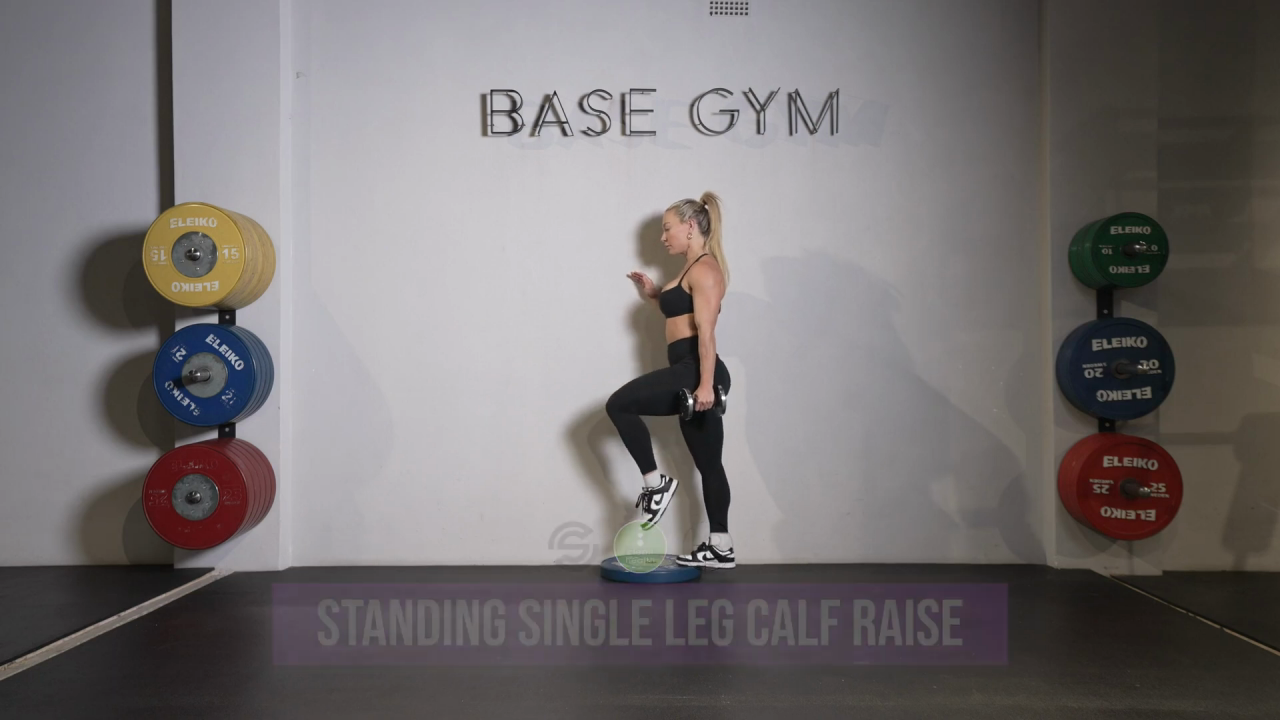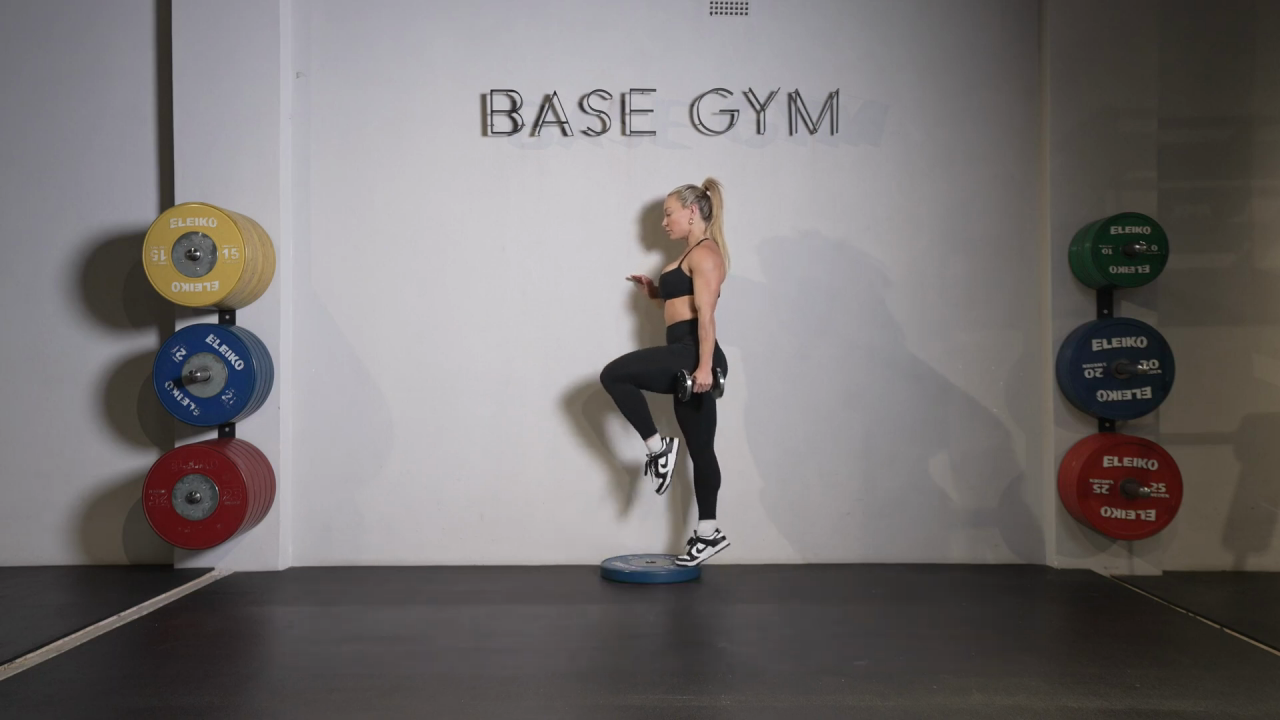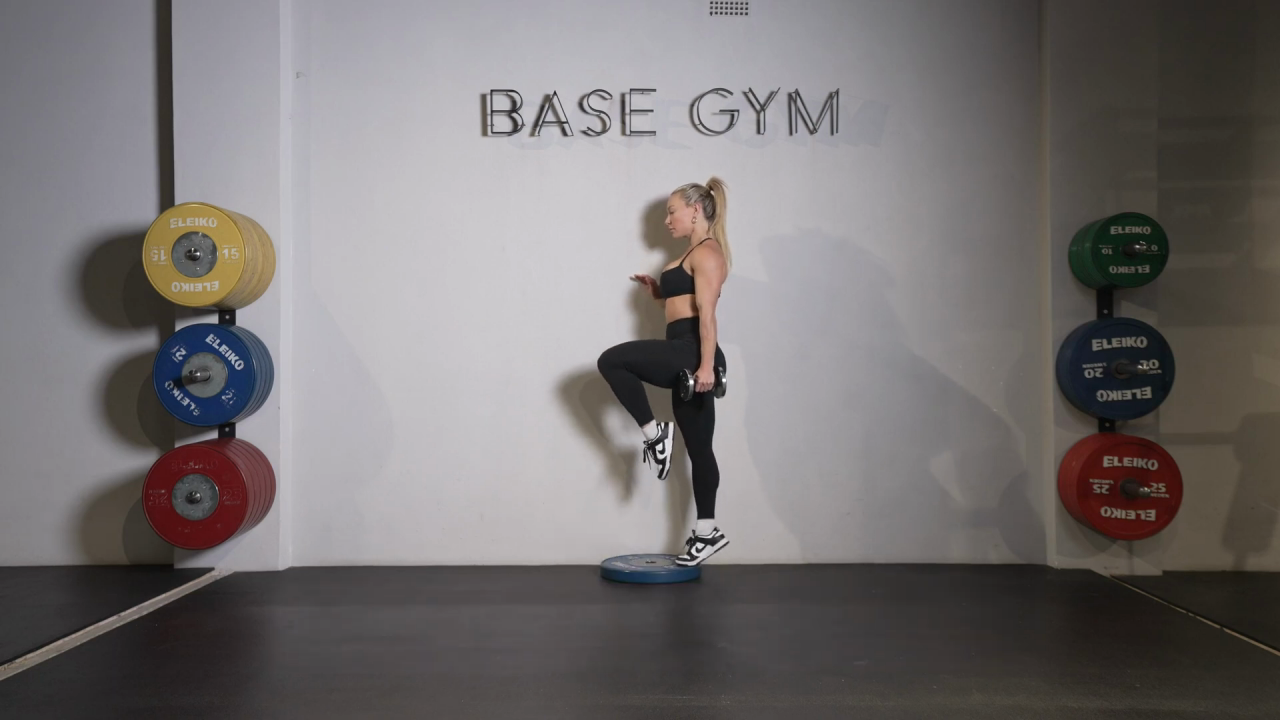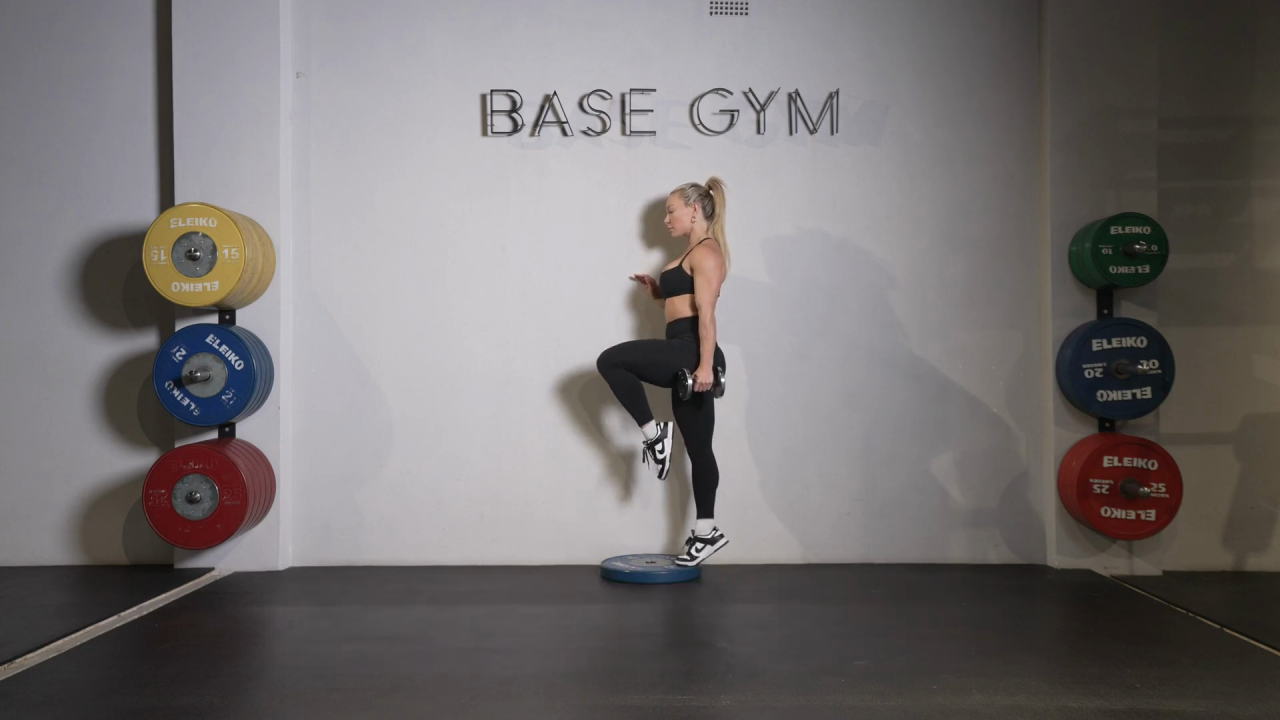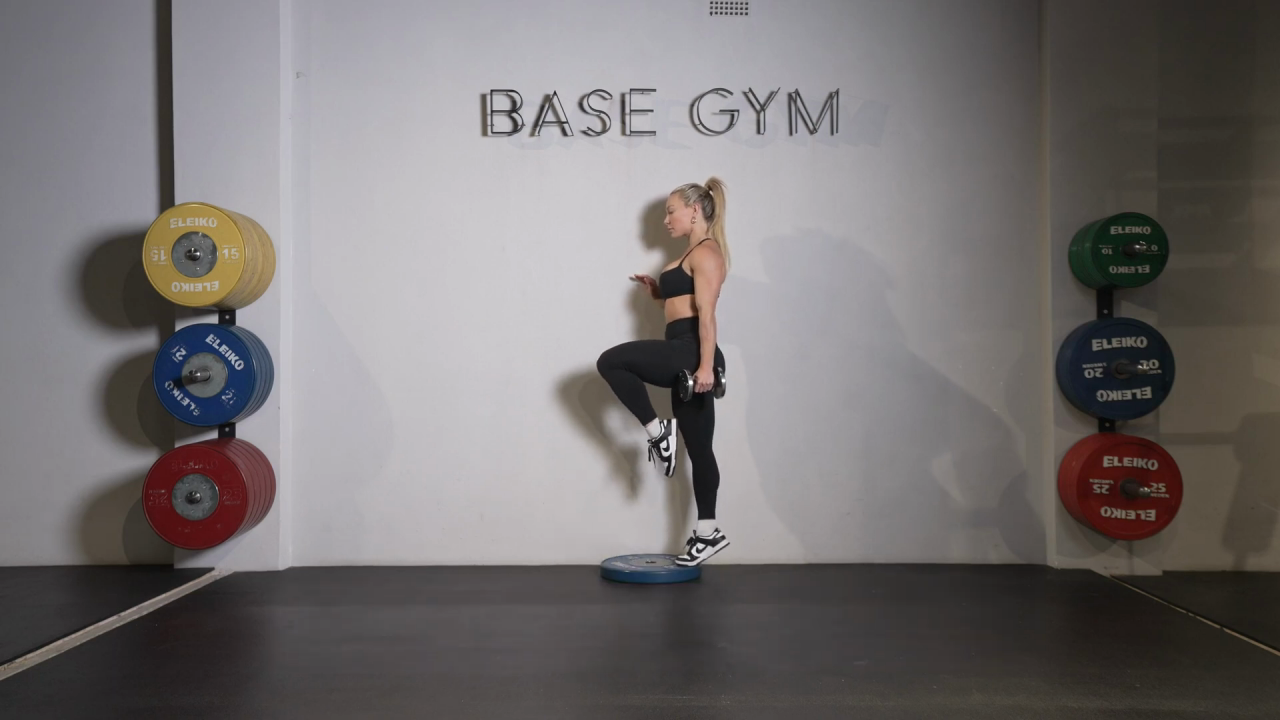
dt=0.5s
person 1, frame 1
left shoulder: (704, 269)
right shoulder: (693, 270)
left elbow: (706, 332)
left wrist: (706, 384)
right wrist: (656, 294)
left hip: (696, 371)
right hip: (690, 373)
left knee: (620, 405)
right knee: (708, 463)
left ankle: (655, 482)
right ankle: (721, 546)
person 1, frame 2
left shoulder: (704, 253)
right shoulder: (694, 254)
left elbow: (706, 314)
left wrist: (705, 366)
right wrist: (656, 292)
left hip: (692, 355)
right hip: (686, 358)
left knee: (614, 374)
right knee: (700, 450)
left ankle: (659, 446)
right ankle: (708, 533)
person 1, frame 3
left shoulder: (707, 253)
right shoulder: (695, 254)
left elbow: (707, 314)
left wrist: (707, 365)
right wrist: (659, 291)
left hip: (691, 353)
right hip: (685, 357)
left knee: (611, 360)
right knee: (698, 447)
left ankle: (654, 433)
right ankle: (707, 532)
person 1, frame 4
left shoulder: (706, 252)
right shoulder: (694, 253)
left elbow: (706, 313)
left wrist: (706, 365)
right wrist: (659, 291)
left hip: (691, 352)
right hip: (684, 356)
left knee: (611, 360)
right knee: (698, 447)
left ankle: (653, 433)
right ankle: (706, 532)
person 1, frame 5
left shoulder: (706, 252)
right shoulder: (694, 254)
left elbow: (706, 313)
left wrist: (707, 365)
right wrist: (658, 291)
left hip: (691, 353)
right hip: (684, 357)
left knee: (611, 361)
right knee: (698, 448)
left ankle: (659, 431)
right ankle: (708, 532)
